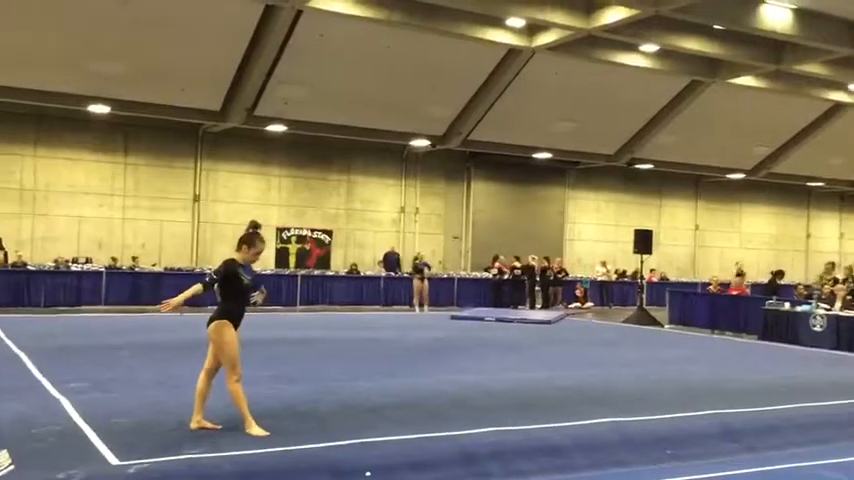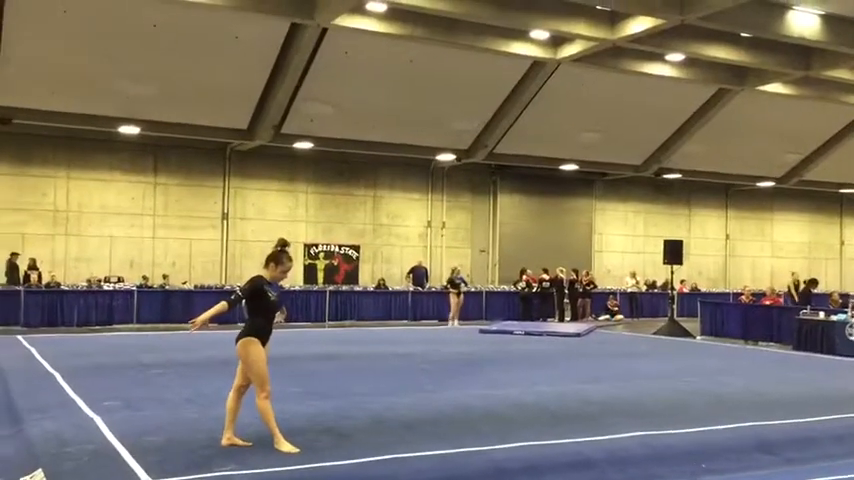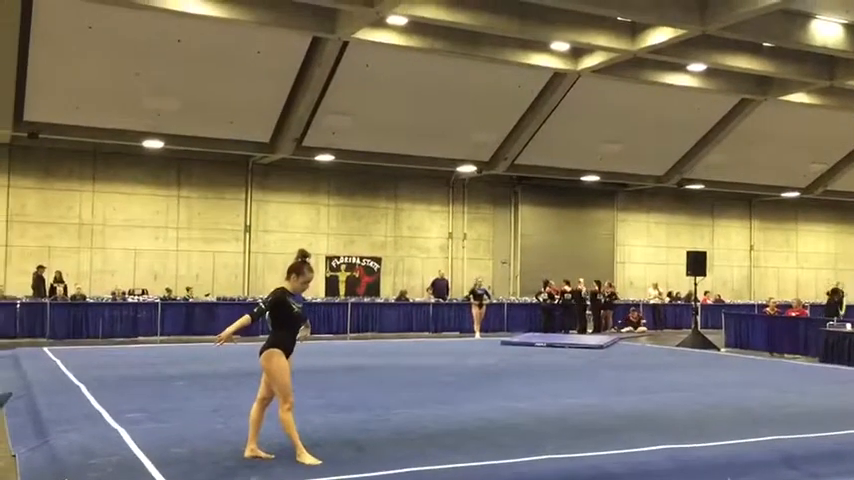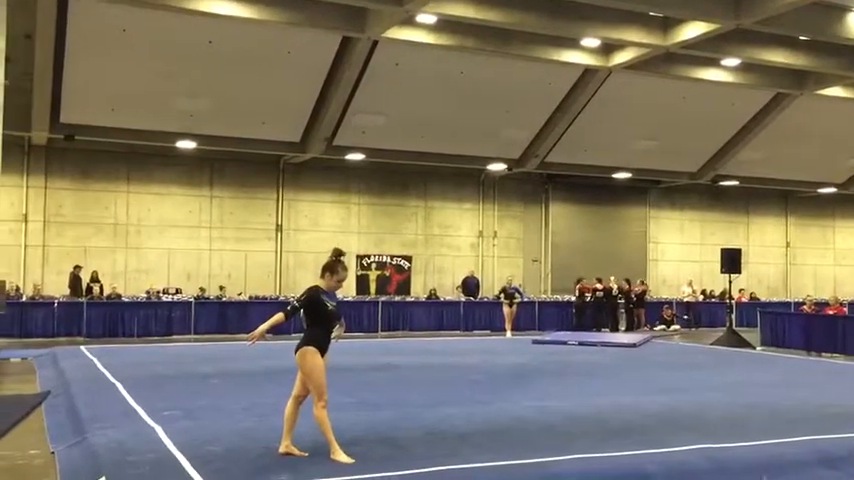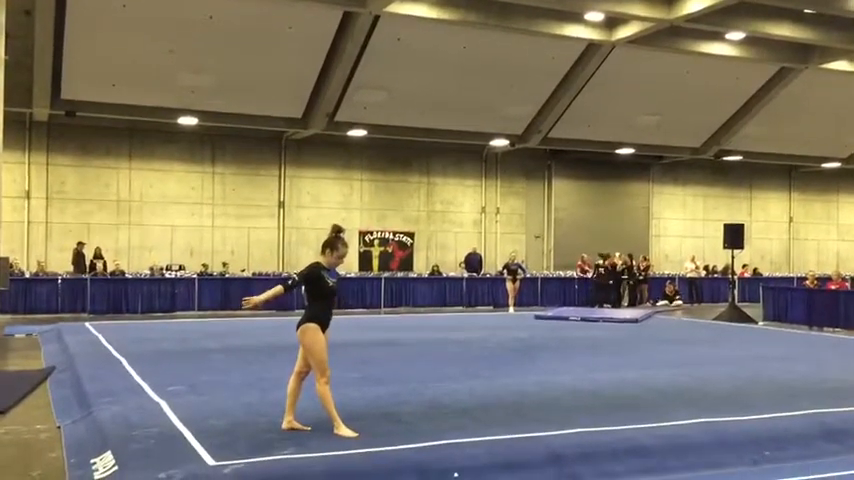
dt=1s
person 1, frame 1
left shoulder: (246, 269)
right shoulder: (230, 266)
right elbow: (207, 284)
left wrist: (259, 293)
right wrist: (181, 298)
left hip: (228, 324)
right hip: (222, 323)
left knee: (209, 370)
right knee: (235, 374)
left ankle: (197, 419)
right ankle: (249, 423)
person 1, frame 2
left shoulder: (272, 286)
right shoulder: (256, 283)
right elbow: (232, 301)
left wrist: (278, 313)
right wrist: (206, 315)
left hip: (259, 341)
right hip: (250, 340)
left knee: (239, 388)
right knee: (263, 391)
left ankle: (228, 435)
right ankle: (278, 439)
person 1, frame 3
left shoulder: (295, 298)
right shoulder: (279, 295)
right elbow: (255, 314)
right wrist: (230, 330)
left hip: (283, 353)
right hip: (273, 352)
left knee: (263, 399)
right knee: (286, 403)
left ankle: (251, 447)
right ankle: (300, 452)
person 1, frame 4
left shoulder: (331, 296)
right shoulder: (313, 293)
right elbow: (289, 312)
left wrist: (340, 326)
right wrist: (265, 326)
left hip: (318, 350)
right hip: (309, 349)
left knee: (298, 396)
right knee: (321, 400)
left ankle: (286, 444)
right ankle: (335, 450)
person 1, frame 5
left shoulder: (331, 273)
right shoulder: (314, 270)
right elbow: (289, 285)
right wrist: (262, 298)
left hip: (319, 327)
right hip: (310, 326)
left knee: (300, 372)
right knee: (323, 377)
left ankle: (288, 419)
right ankle: (338, 425)
